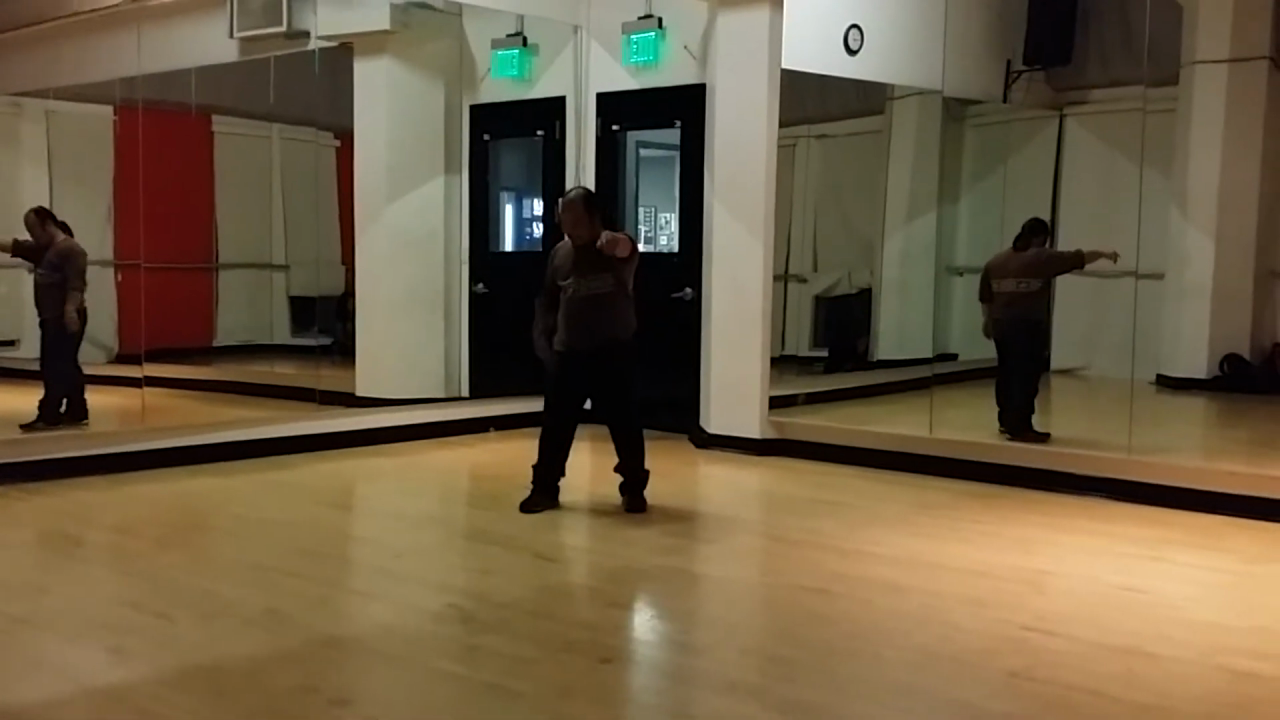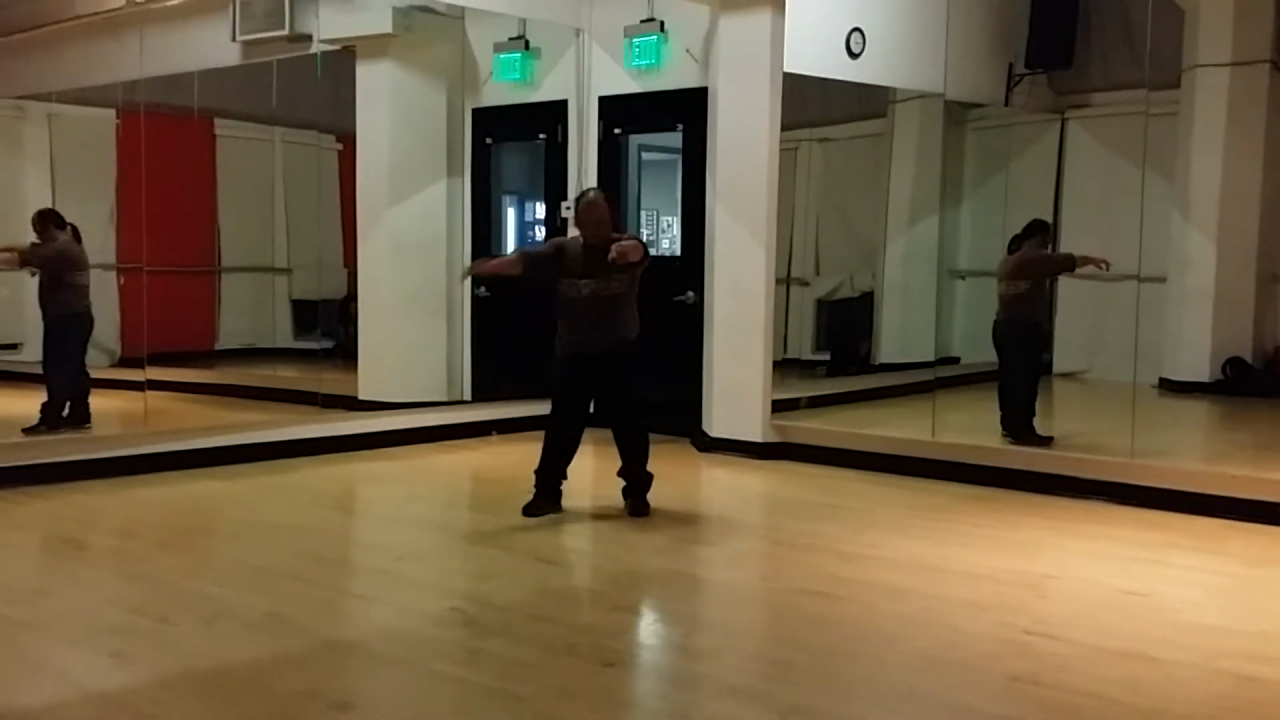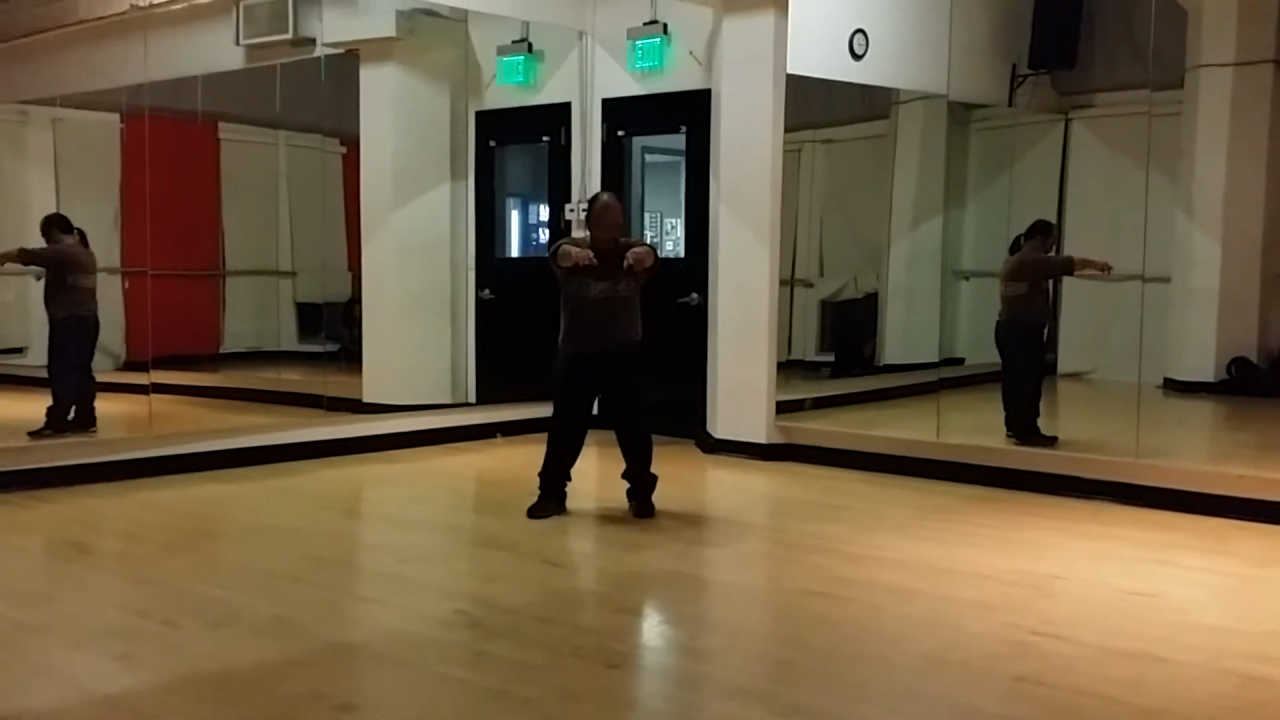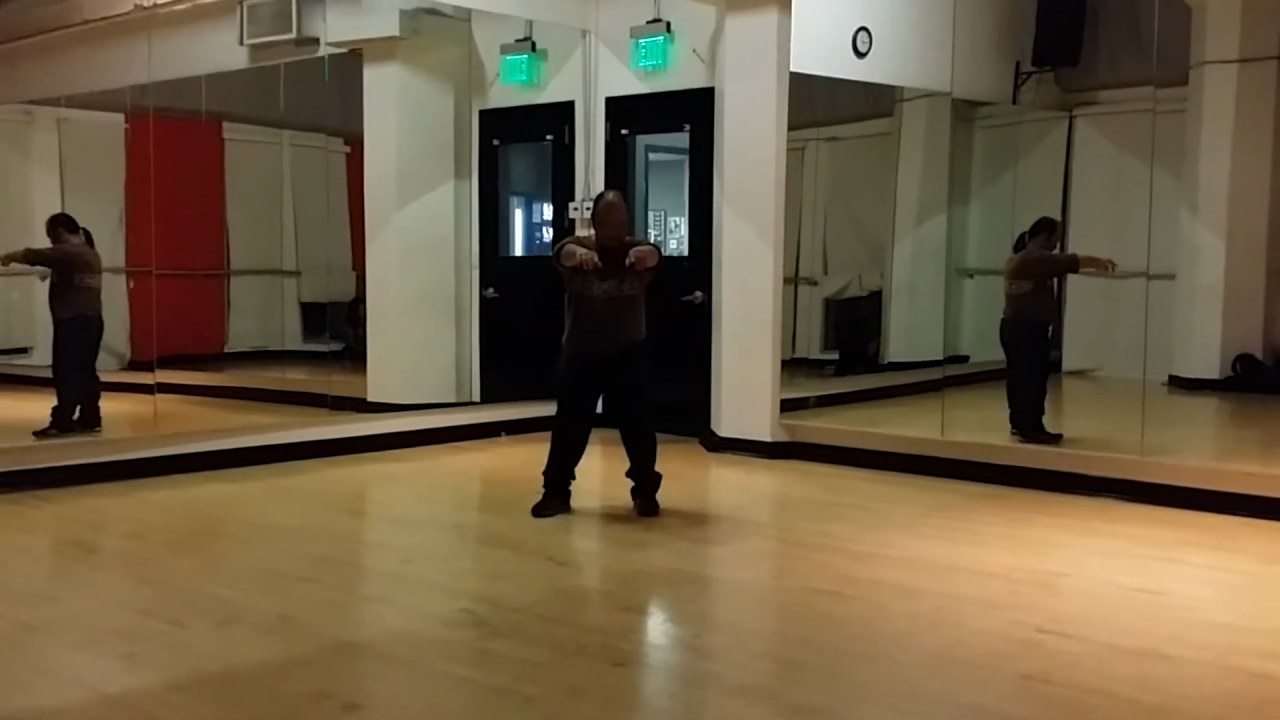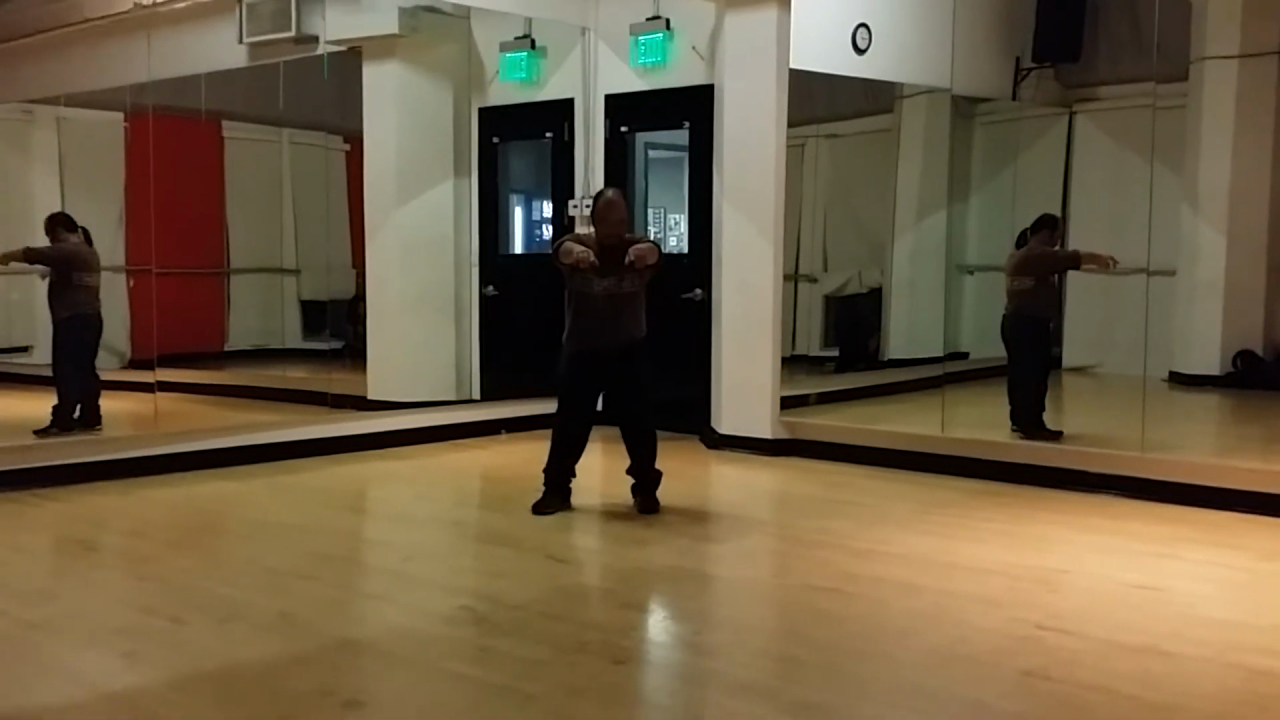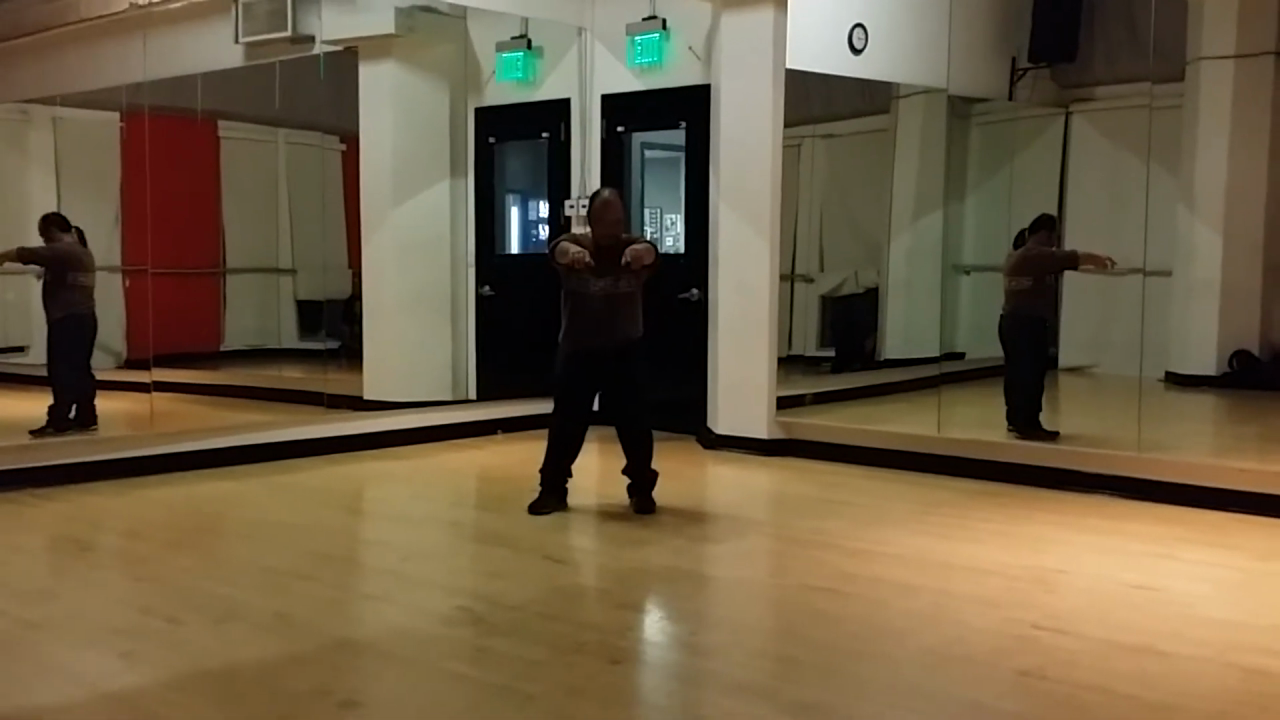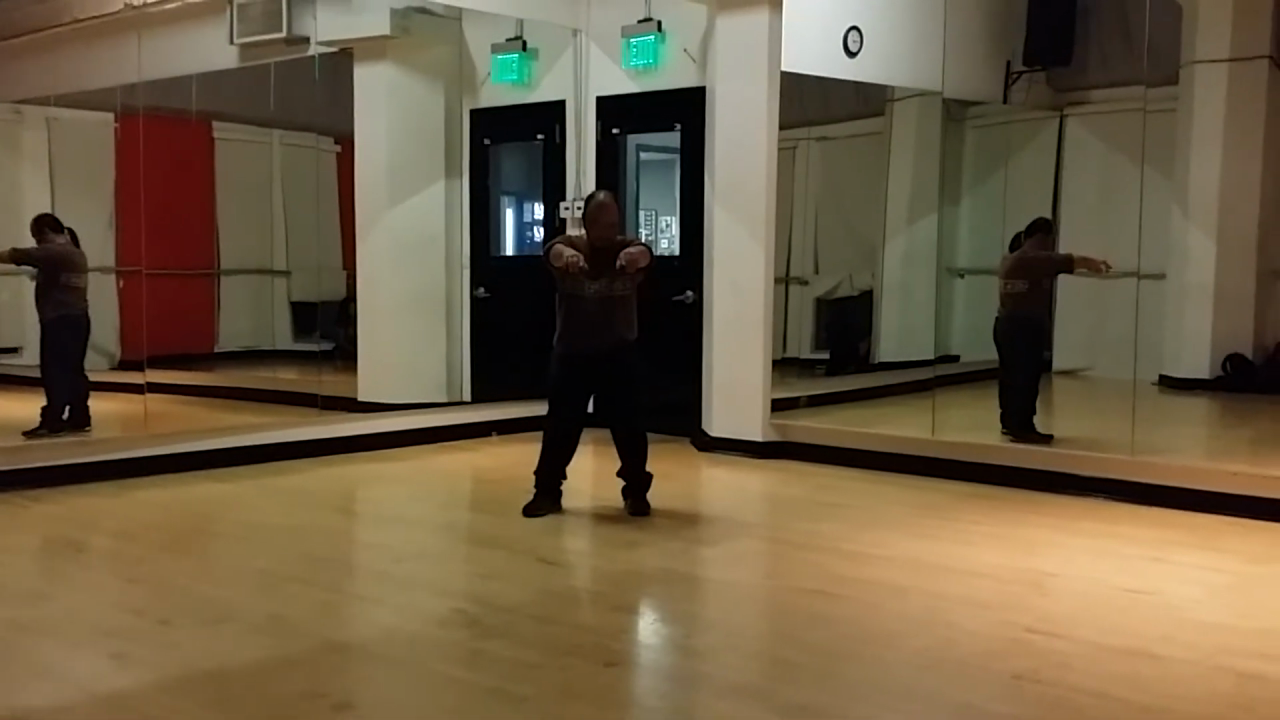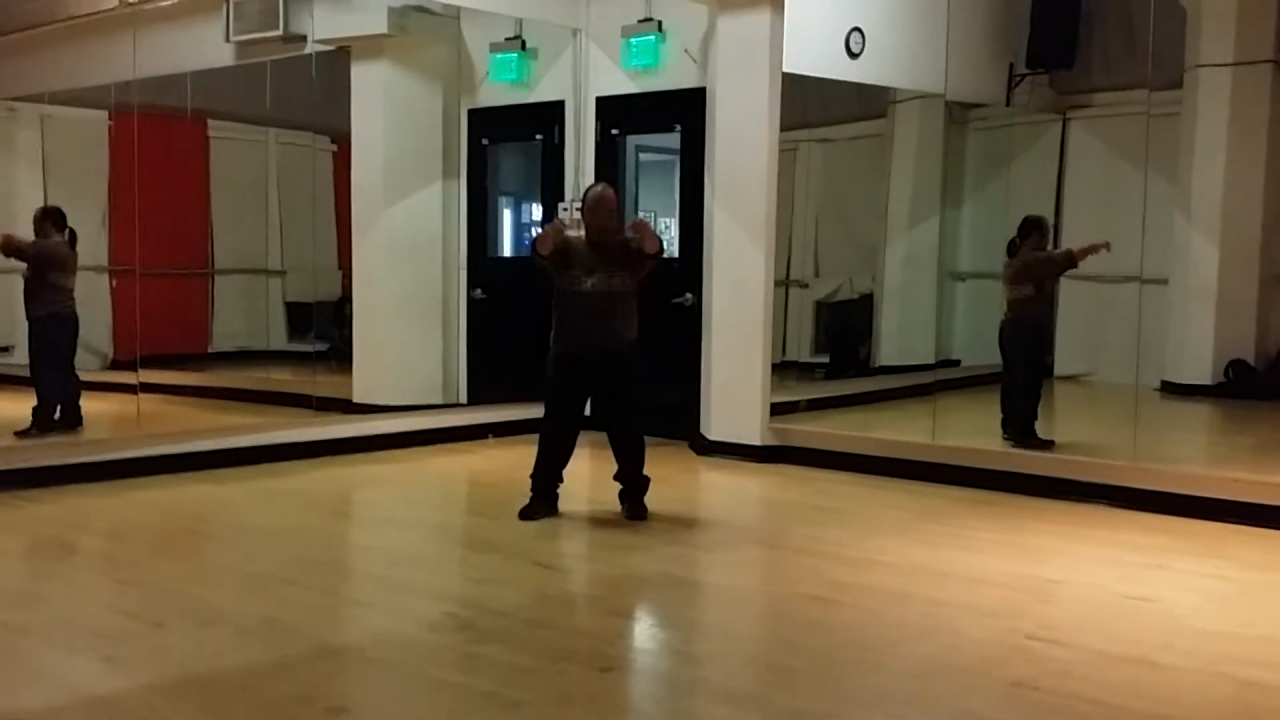
dt=0.3s
person 1, frame 1
left shoulder: (616, 250)
right shoulder: (559, 253)
left elbow: (625, 249)
right elbow: (547, 301)
left wrist: (613, 241)
right wrist: (542, 336)
left hip: (613, 352)
right hip: (567, 353)
left knee: (624, 423)
right knee: (555, 423)
left ankle: (634, 488)
right ankle: (544, 488)
person 1, frame 2
left shoulder: (625, 249)
right shoulder: (561, 251)
left elbow: (638, 252)
right elbow: (525, 261)
left wrist: (625, 248)
right wrist: (490, 266)
left hip: (619, 354)
right hip: (573, 356)
left knee: (628, 426)
right knee: (562, 425)
left ankle: (636, 491)
right ankle: (548, 492)
person 1, frame 3
left shoulder: (632, 252)
right shoulder: (572, 253)
left elbow: (649, 257)
right elbow: (561, 254)
left wrist: (640, 255)
right wrist: (577, 253)
left hip: (623, 356)
right hip: (576, 356)
left knee: (633, 428)
right knee: (565, 427)
left ankle: (641, 493)
right ankle: (552, 493)
person 1, frame 4
left shoulder: (636, 251)
right shoulder: (578, 249)
left elbow: (654, 256)
right elbow: (563, 253)
left wrist: (643, 254)
right wrist: (579, 253)
left hip: (627, 356)
right hip: (580, 355)
left knee: (637, 426)
right knee: (569, 425)
left ankle: (645, 491)
right ankle: (556, 492)
person 1, frame 5
left shoulder: (636, 248)
right shoulder: (577, 245)
left elbow: (654, 253)
right elbow: (561, 250)
left wrist: (643, 251)
right wrist: (576, 251)
left hip: (627, 353)
right hip: (580, 352)
left knee: (638, 424)
right knee: (569, 423)
left ankle: (646, 489)
right ankle: (556, 490)
person 1, frame 6
left shoulder: (632, 248)
right shoulder: (574, 246)
left elbow: (650, 252)
right elbow: (557, 249)
left wrist: (639, 251)
right wrist: (572, 251)
left hip: (624, 353)
right hip: (577, 352)
left knee: (634, 424)
right knee: (566, 423)
left ankle: (642, 489)
right ankle: (552, 489)
person 1, frame 7
left shoulder: (628, 249)
right shoulder: (569, 247)
left elbow: (645, 255)
right elbow: (552, 252)
left wrist: (634, 255)
right wrist: (567, 254)
left hip: (619, 356)
right hip: (571, 355)
left knee: (629, 426)
right knee: (560, 426)
left ankle: (636, 491)
right ankle: (547, 491)
person 1, frame 8
left shoulder: (628, 251)
right shoulder: (567, 248)
left elbow: (653, 251)
right elbow: (541, 251)
left wrist: (644, 232)
right wrist: (549, 233)
left hip: (617, 357)
right hip: (568, 357)
left knee: (625, 429)
right knee: (557, 428)
left ankle: (633, 495)
right ankle: (543, 495)
person 2, frame 1
left shoulder: (996, 261)
right shoulder: (1043, 258)
left elbow: (986, 296)
right elbow: (1077, 258)
left wrist: (988, 320)
right wrist: (1104, 254)
left hip: (1002, 326)
right hip: (1029, 327)
left knee: (1007, 373)
right knee: (1026, 376)
left ankle: (1007, 421)
right ankle: (1019, 428)
person 2, frame 2
left shoulder: (1009, 260)
right shoulder: (1034, 259)
right elbow: (1068, 261)
right wrist: (1094, 260)
left hip: (1005, 326)
right hip: (1024, 329)
left knee: (1010, 377)
right knee: (1025, 379)
left ankle: (1010, 425)
right ankle: (1022, 431)
person 2, frame 3
left shoulder: (1014, 260)
right shoulder: (1032, 260)
left elbow: (1055, 267)
right elbow: (1067, 264)
right wrist: (1094, 263)
left hip: (1008, 328)
right hip: (1025, 330)
left knee: (1014, 378)
right knee: (1028, 380)
left ankle: (1014, 425)
right ankle: (1026, 431)
person 2, frame 4
left shoulder: (1017, 258)
right shoulder: (1038, 258)
left elbow: (1062, 263)
right elbow: (1074, 261)
right wrist: (1100, 261)
left hip: (1013, 325)
right hip: (1030, 328)
left knee: (1019, 376)
right knee: (1033, 377)
left ankle: (1019, 423)
right ankle: (1031, 429)
person 2, frame 5
left shoulder: (1018, 255)
right shoulder: (1041, 255)
left elbow: (1064, 260)
right elbow: (1078, 258)
right wrist: (1103, 258)
left hip: (1014, 321)
right hip: (1032, 324)
left knee: (1020, 372)
right knee: (1035, 374)
left ankle: (1020, 419)
right ankle: (1032, 425)
person 2, frame 6
left shoulder: (1015, 255)
right shoulder: (1039, 255)
right elbow: (1077, 258)
left wrist: (1094, 261)
right wrist: (1101, 259)
left hip: (1011, 321)
right hip: (1030, 324)
left knee: (1016, 372)
right knee: (1031, 374)
left ankle: (1016, 419)
right ankle: (1028, 425)
person 2, frame 7
left shoulder: (1011, 259)
right shoulder: (1035, 258)
left elbow: (1058, 263)
right elbow: (1073, 261)
left wrist: (1088, 265)
right wrist: (1097, 263)
left hip: (1006, 324)
right hip: (1025, 327)
left knee: (1011, 376)
right knee: (1026, 377)
left ankle: (1010, 422)
right ankle: (1022, 428)
person 2, frame 8
left shoulder: (1014, 261)
right shoulder: (1036, 261)
right elbow: (1073, 257)
left wrist: (1088, 248)
right wrist: (1096, 246)
left hip: (1011, 328)
right hip: (1030, 331)
left knee: (1014, 380)
right knee: (1029, 382)
left ankle: (1011, 427)
right ankle: (1023, 433)
person 3, frame 1
left shoulder: (70, 250)
right shoulder: (44, 249)
left elbow: (76, 285)
left wrist: (70, 311)
left hip: (64, 319)
right hip: (53, 318)
left knee: (55, 366)
right knee: (66, 366)
left ankle: (49, 416)
right ankle: (77, 413)
person 3, frame 2
left shoulder: (60, 250)
right shoulder: (71, 247)
left elbow: (24, 258)
right elbow: (32, 251)
left hip: (65, 320)
right hip: (78, 318)
left knee: (57, 370)
right knee: (74, 368)
left ankle: (51, 419)
right ankle: (79, 416)
person 3, frame 3
left shoulder: (62, 252)
right shoulder: (84, 252)
left elbow: (26, 255)
right elbow: (37, 256)
left hip: (69, 323)
right hip: (86, 321)
left knee: (62, 373)
right knee: (81, 372)
left ankle: (57, 423)
right ankle: (85, 420)
person 3, frame 4
left shoulder: (68, 252)
right shoulder: (89, 253)
left elbow: (32, 256)
right elbow: (43, 257)
left hip: (74, 323)
right hip: (90, 321)
left knee: (67, 373)
right knee: (85, 371)
left ankle: (62, 423)
right ankle: (90, 420)
person 3, frame 5
left shoulder: (67, 251)
right shoulder: (88, 251)
left elbow: (31, 254)
right elbow: (44, 256)
left hip: (72, 321)
right hip: (89, 319)
left knee: (67, 371)
right knee: (85, 370)
left ankle: (63, 421)
right ankle: (90, 418)
person 3, frame 6
left shoulder: (61, 251)
right shoulder: (82, 251)
left elbow: (25, 254)
right elbow: (39, 257)
left hip: (67, 321)
right hip: (84, 319)
left knee: (62, 371)
right knee: (80, 370)
left ankle: (59, 421)
right ankle: (86, 418)
person 3, frame 7
left shoulder: (54, 252)
right shoulder: (75, 252)
right elbow: (30, 257)
left hip: (60, 321)
right hip: (77, 319)
left knee: (55, 372)
right knee: (73, 371)
left ankle: (53, 422)
right ankle: (79, 419)
person 3, frame 8
left shoulder: (48, 249)
right shoulder: (66, 249)
left hip: (48, 320)
right hip: (65, 318)
left knee: (45, 371)
right knee: (64, 370)
left ankle: (45, 422)
right ankle: (71, 418)
